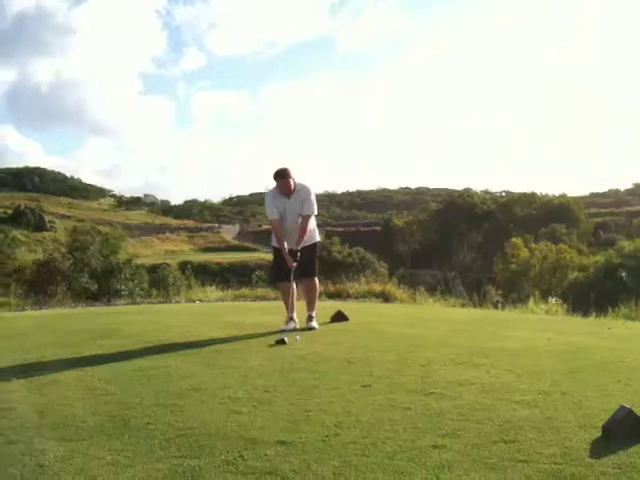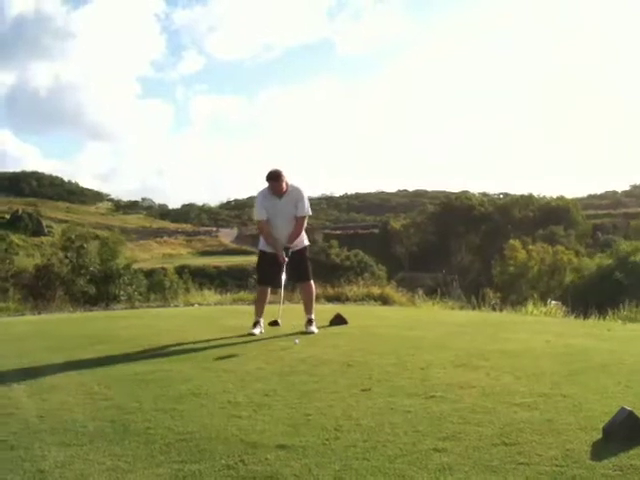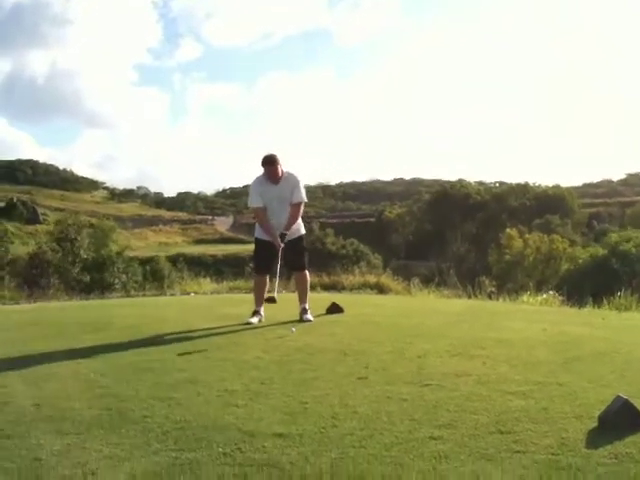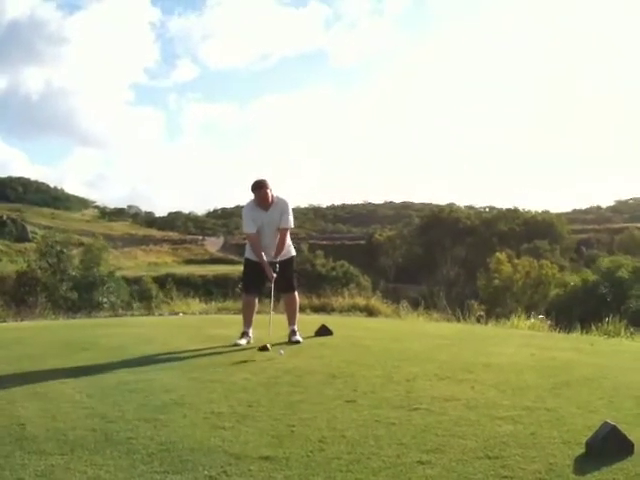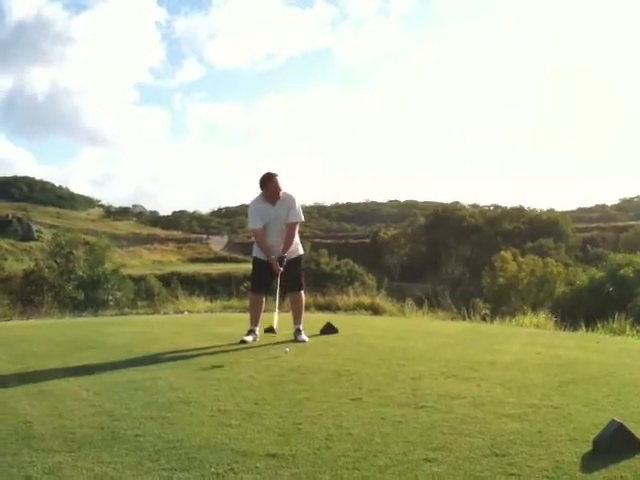
dt=0.7s
person 1, frame 1
left shoulder: (306, 192)
right shoulder: (271, 196)
left elbow: (305, 222)
right elbow: (276, 226)
left wrist: (297, 247)
right wrist: (285, 251)
left hip: (307, 240)
right hip: (282, 243)
left knee: (310, 277)
right knee: (284, 280)
left ankle: (311, 316)
right ankle: (291, 317)
person 1, frame 2
left shoulder: (298, 194)
right shoulder: (261, 198)
left elbow: (301, 222)
right elbow: (262, 228)
left wrist: (288, 245)
right wrist: (277, 250)
left hip: (297, 245)
right hip: (269, 248)
left knee: (306, 280)
right knee: (263, 284)
left ankle: (310, 319)
right ankle: (258, 322)
person 1, frame 3
left shoulder: (293, 180)
right shoulder: (257, 184)
left elbow: (297, 209)
right elbow: (259, 214)
left wrist: (284, 231)
right wrist: (273, 236)
left hip: (293, 233)
right hip: (265, 235)
left knee: (300, 270)
right knee: (260, 272)
left ankle: (304, 309)
right ankle: (258, 311)
person 1, frame 4
left shoulder: (283, 205)
right shoulder: (248, 210)
left elbow: (283, 235)
right elbow: (253, 240)
left wrist: (275, 260)
right wrist: (265, 265)
left hip: (283, 255)
right hip: (255, 257)
left knee: (290, 291)
right knee: (249, 293)
left ankle: (293, 330)
right ankle: (247, 332)
person 1, frame 5
left shoulder: (290, 200)
right shoulder: (255, 206)
left elbow: (292, 230)
right elbow: (259, 236)
left wrist: (283, 255)
right wrist: (272, 260)
left hip: (291, 253)
right hip: (263, 255)
left knee: (296, 290)
right knee: (257, 292)
left ankle: (298, 329)
right ankle: (253, 330)
